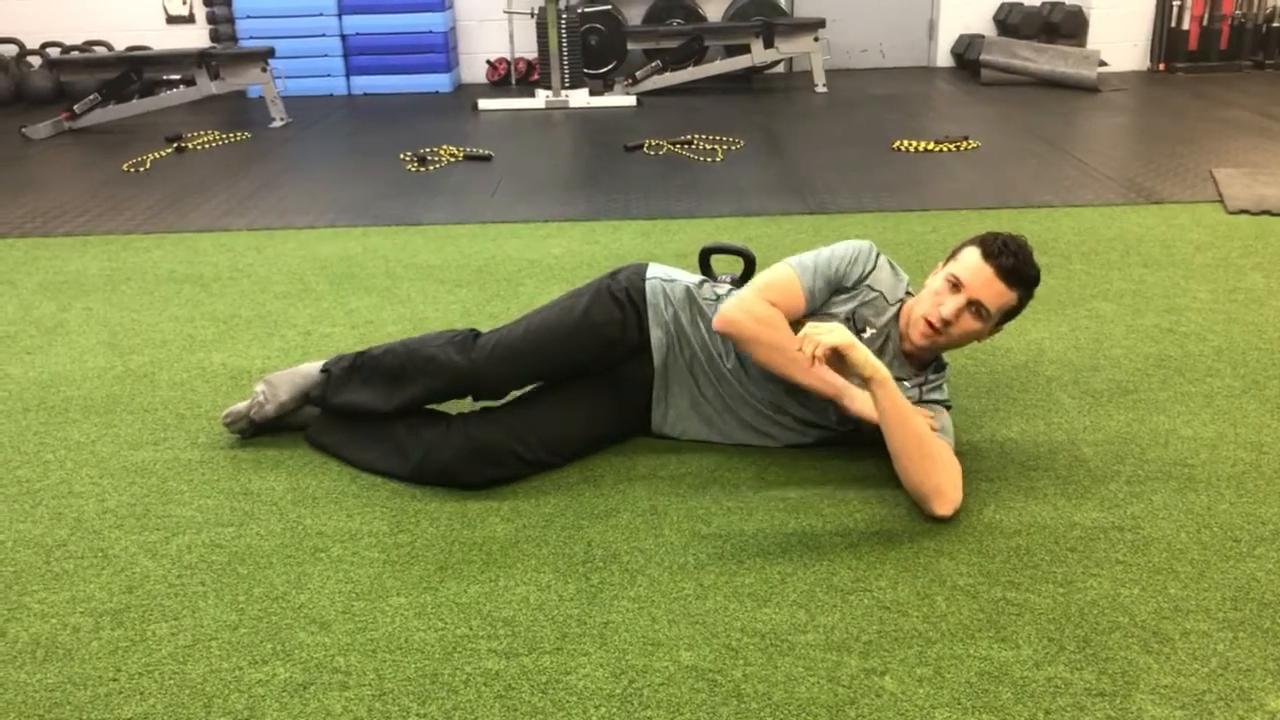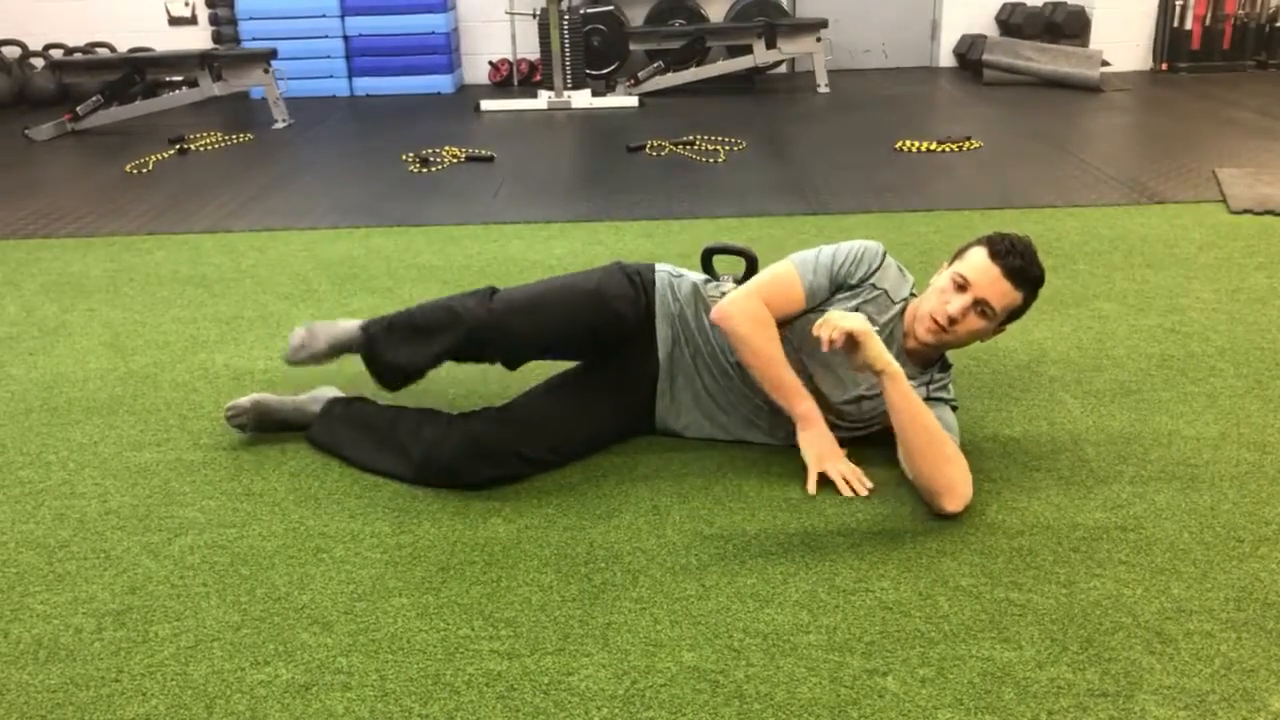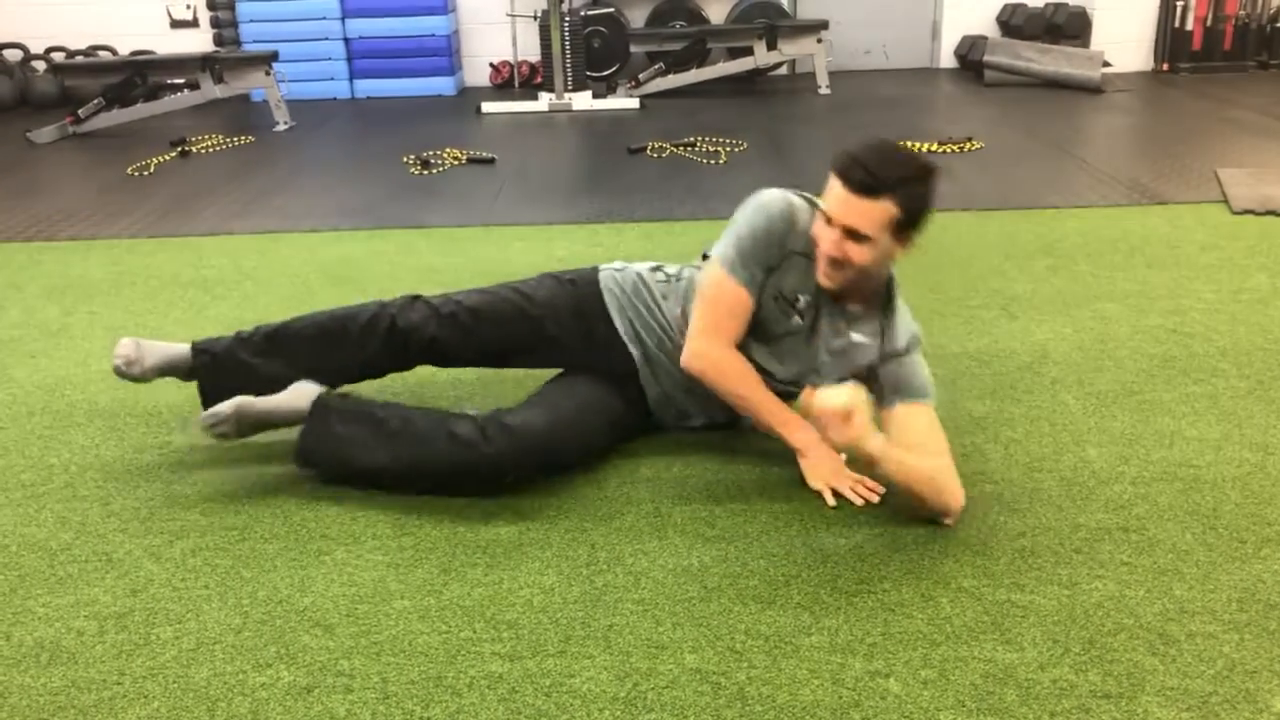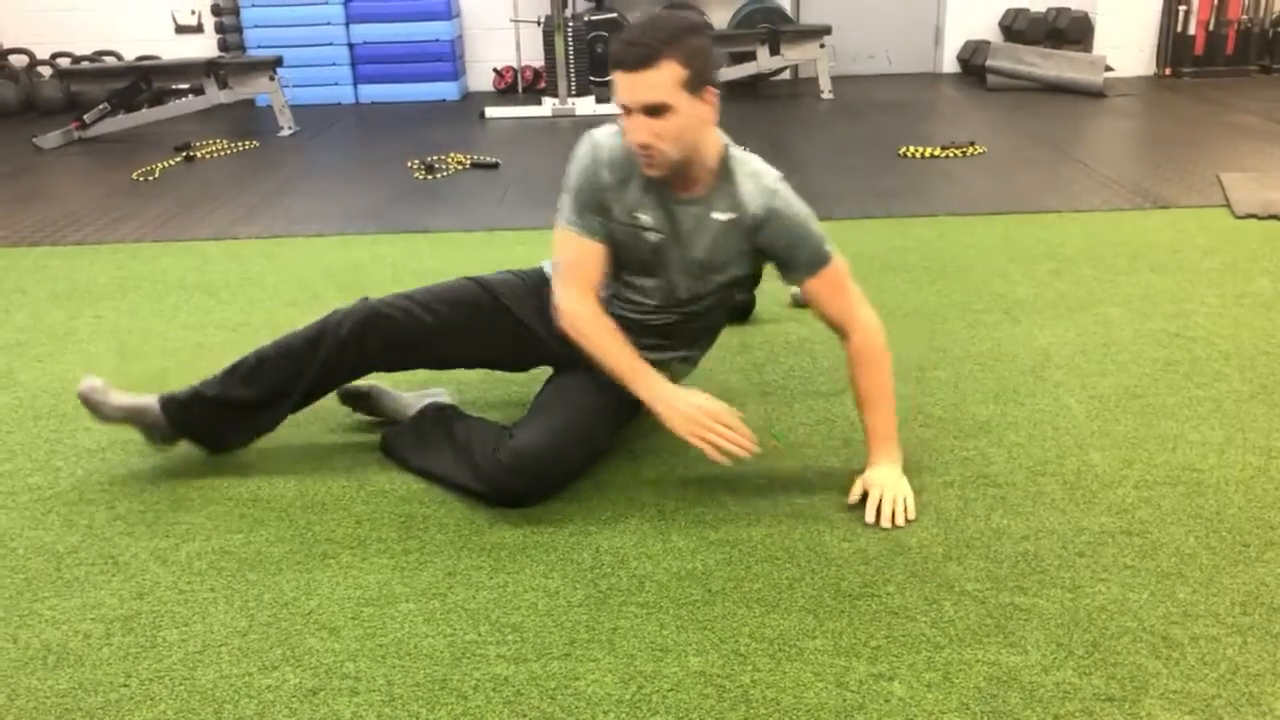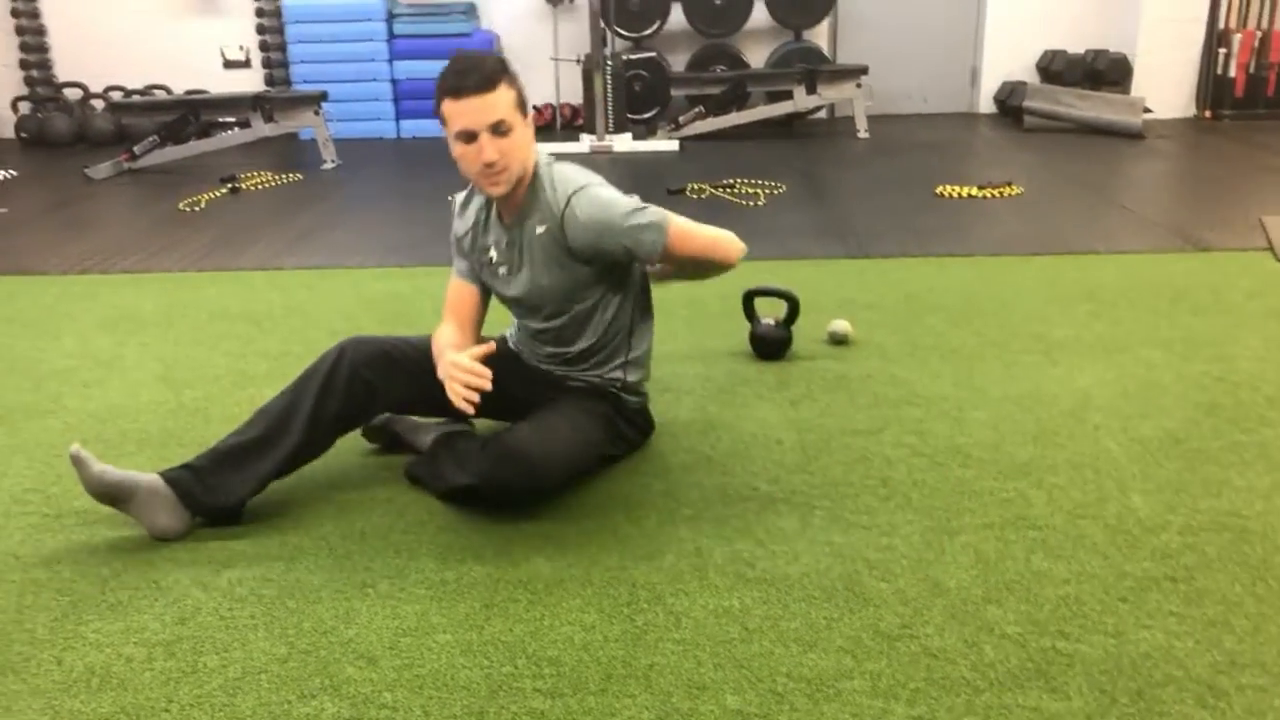
dt=0.5s
person 1, frame 1
left shoulder: (924, 399)
right shoulder: (865, 266)
left elbow: (941, 499)
right elbow: (740, 315)
left wrist: (870, 372)
right wrist: (843, 391)
left hip: (649, 409)
right hip: (652, 316)
left knee: (470, 456)
right knee: (482, 364)
left ankle: (313, 421)
right ankle: (324, 382)
person 1, frame 2
left shoulder: (928, 397)
right shoulder: (870, 266)
left elbow: (951, 496)
right elbow: (737, 309)
left wrist: (879, 360)
right wrist: (810, 421)
left hip: (652, 402)
right hip: (654, 311)
left knee: (473, 452)
right knee: (502, 320)
left ankle: (319, 413)
right ankle: (368, 343)
person 1, frame 3
left shoulder: (889, 341)
right shoulder: (775, 216)
left elbow: (944, 491)
right elbow: (706, 352)
left wrist: (864, 439)
right wrist: (801, 440)
left hip: (648, 397)
right hip: (612, 311)
left knee: (504, 448)
right knee: (417, 325)
left ankle: (326, 421)
right ankle: (204, 360)
person 1, frame 4
left shoulder: (764, 205)
right shoulder: (603, 155)
left elbow: (858, 329)
right elbow: (576, 302)
left wrist: (885, 460)
right wrist: (664, 397)
left hip: (631, 363)
right hip: (561, 306)
left knee: (521, 471)
right knee: (374, 323)
left ankle: (417, 418)
right ankle: (184, 416)
person 1, frame 5
left shoulder: (580, 208)
right shoulder: (469, 209)
left elbow: (725, 250)
right elbow: (456, 325)
left wrist: (646, 270)
right wrist: (452, 364)
left hip: (602, 401)
right hip: (525, 367)
left knee: (506, 470)
right knee: (360, 361)
left ankle: (439, 445)
right ankle: (187, 495)
